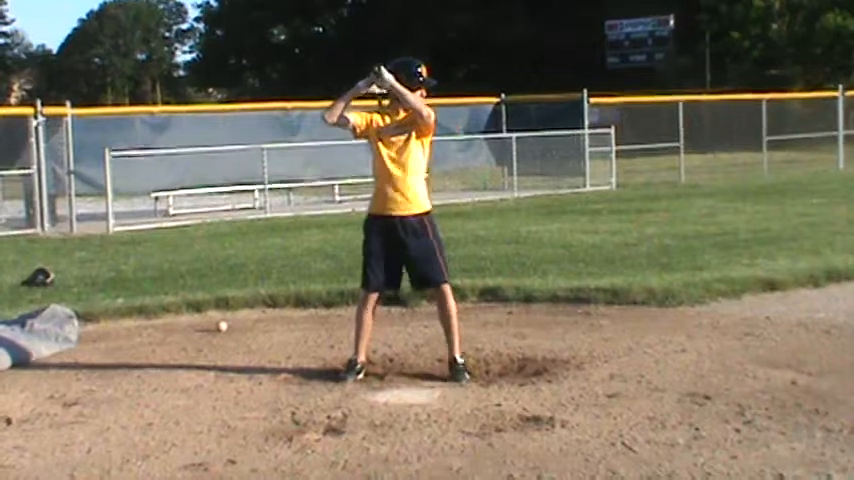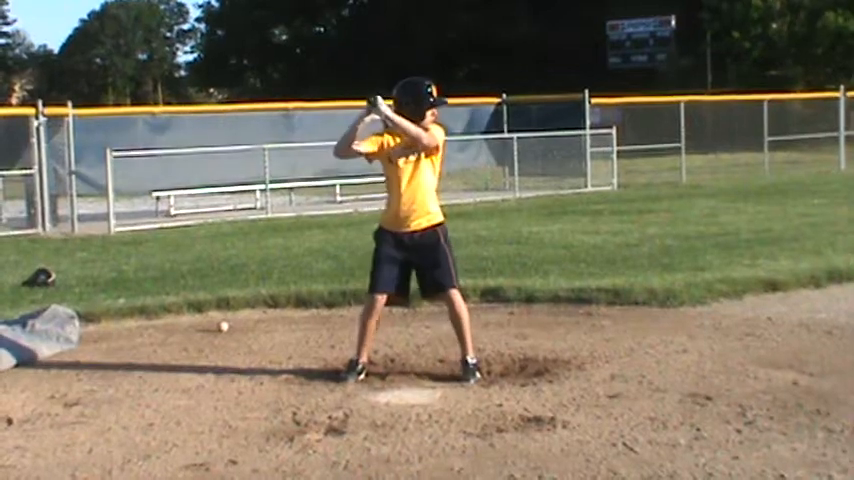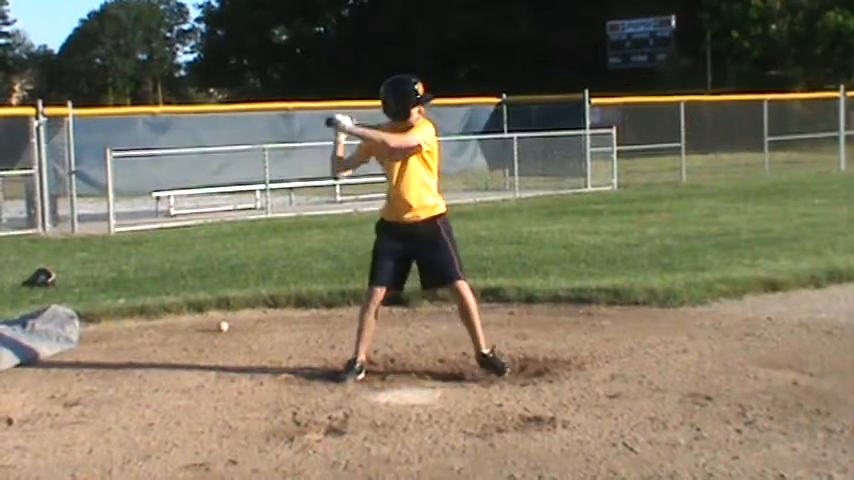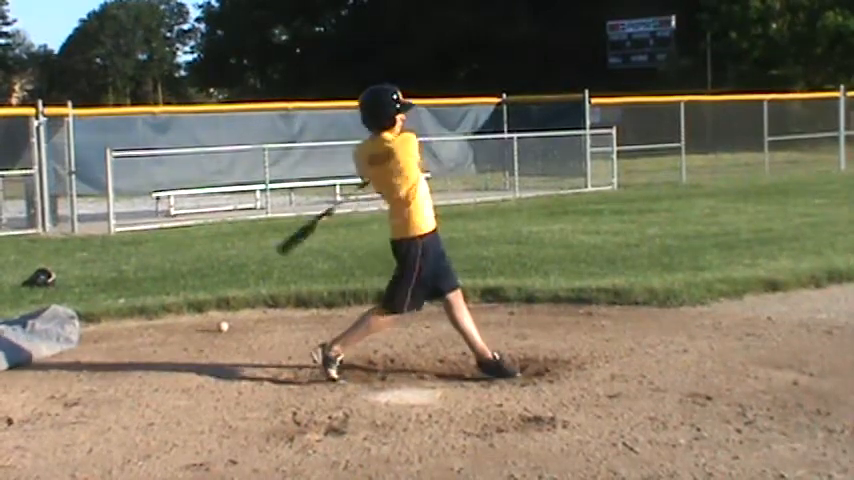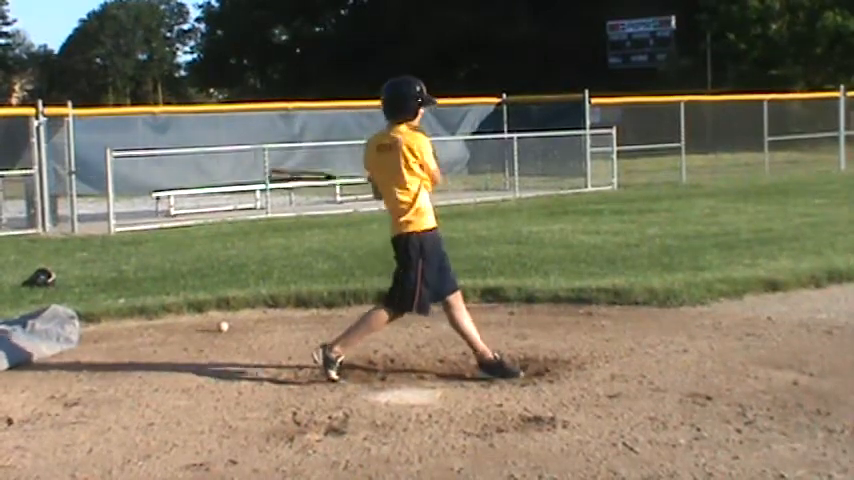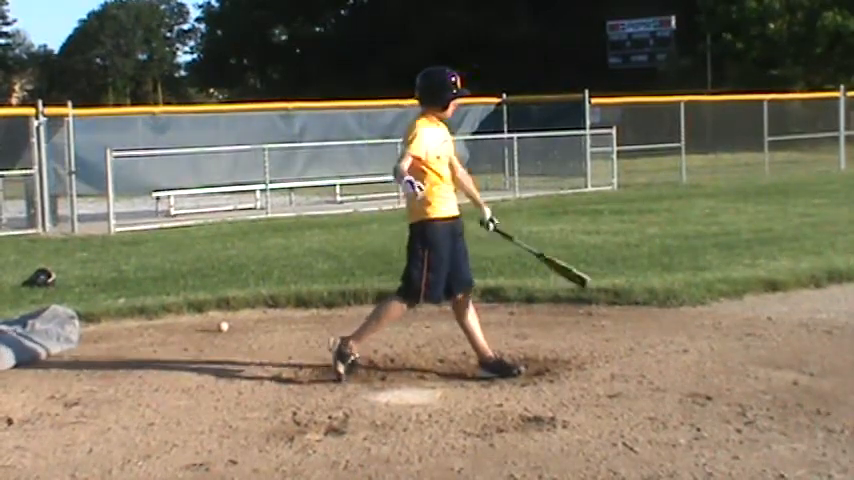
dt=0.5s
person 1, frame 1
left shoulder: (423, 119)
right shoulder: (373, 119)
left elbow: (425, 114)
right elbow: (330, 117)
left wrist: (392, 82)
right wrist: (359, 88)
left hip: (416, 217)
right hip: (381, 218)
left knee: (441, 288)
right knee: (370, 293)
left ankle: (456, 359)
right ankle: (358, 360)
person 1, frame 2
left shoulder: (436, 132)
right shoulder: (384, 140)
left elbow: (423, 140)
right elbow: (341, 151)
left wrist: (388, 114)
right wrist: (364, 117)
left hip: (429, 229)
right hip: (392, 231)
left knee: (451, 294)
right knee: (377, 299)
left ankle: (469, 359)
right ankle: (360, 361)
person 1, frame 3
left shoulder: (425, 130)
right shoulder: (375, 139)
left elbow: (394, 142)
right elbow: (339, 169)
left wrist: (352, 129)
right wrist: (341, 134)
left hip: (430, 220)
right hip: (393, 224)
left knee: (458, 285)
right knee: (376, 293)
left ankle: (484, 352)
right ankle: (358, 360)
person 1, frame 4
left shoulder: (361, 153)
right shoulder: (407, 142)
left hip: (413, 234)
right hip: (418, 236)
left knee: (452, 294)
right knee: (392, 306)
left ankle: (485, 357)
right ankle: (332, 350)
person 1, frame 5
left shoulder: (372, 146)
right shoulder: (418, 141)
left elbow: (377, 192)
right elbow: (436, 179)
left hip: (415, 232)
right hip: (418, 232)
left knee: (452, 296)
right knee: (396, 306)
left ankle: (486, 358)
right ankle: (333, 351)
person 1, frame 6
left shoulder: (441, 130)
right shoulder: (421, 129)
left elbow: (458, 173)
right elbow: (402, 166)
left wrist: (482, 206)
right wrist: (408, 180)
left hip: (450, 220)
right hip: (430, 222)
left knee: (462, 293)
right knee: (410, 295)
left ankle: (487, 358)
right ankle: (348, 346)
